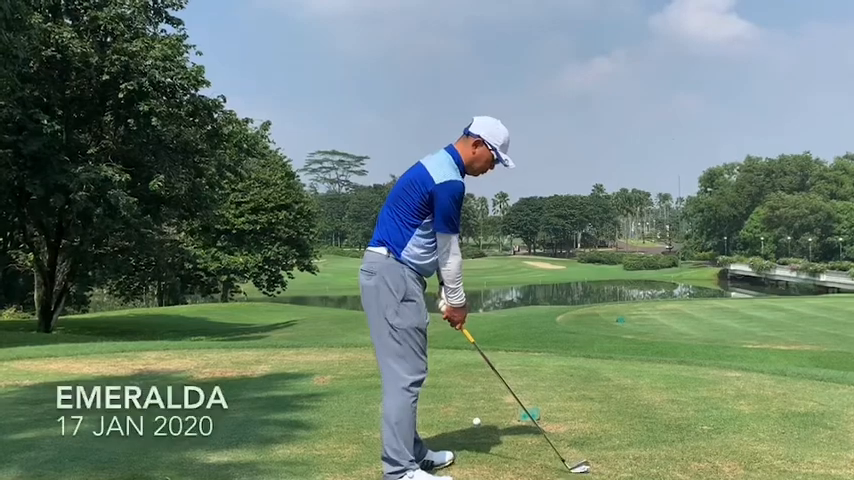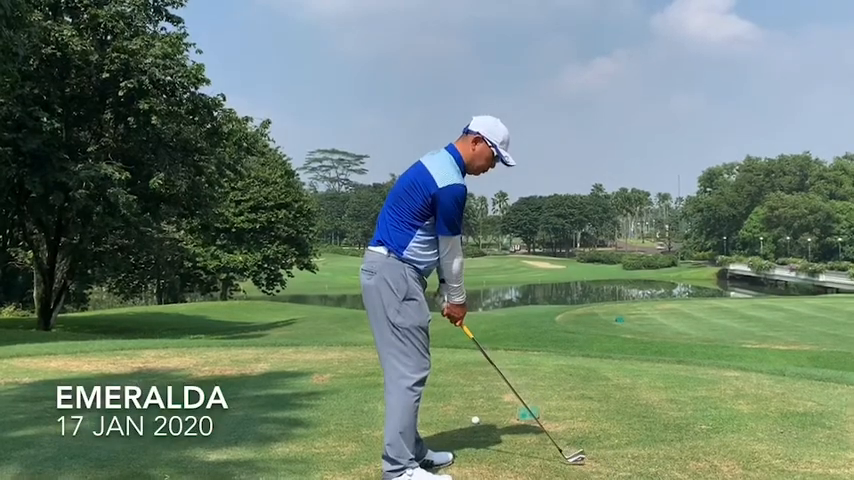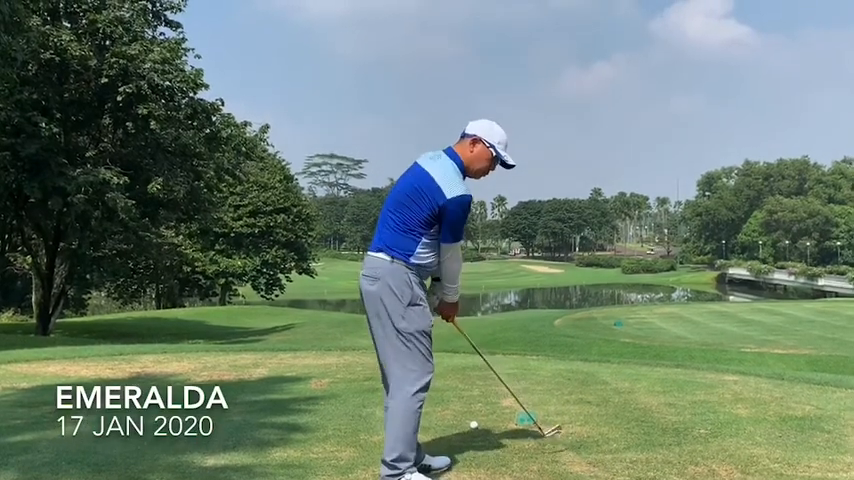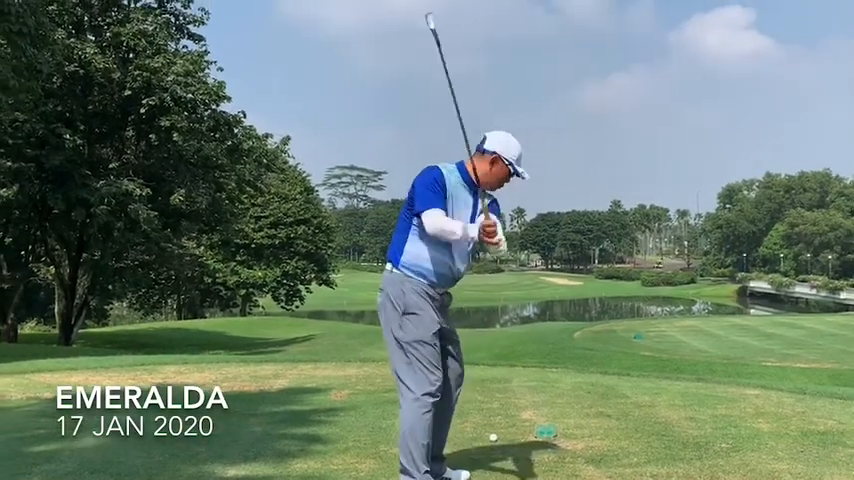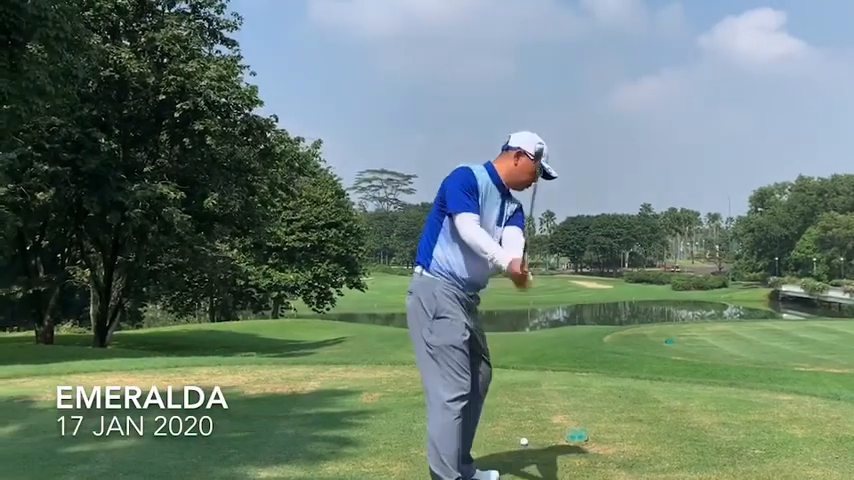
dt=1s
person 1, frame 1
left shoulder: (440, 167)
right shoulder: (448, 181)
left elbow: (444, 246)
right elbow: (449, 249)
left wrist: (448, 293)
right wrist: (457, 301)
left hip: (397, 273)
right hip: (392, 274)
left knee: (407, 368)
right knee: (404, 371)
person 1, frame 2
left shoulder: (438, 164)
right shoulder: (450, 183)
right elbow: (451, 249)
left wrist: (448, 291)
right wrist: (457, 298)
left hip: (395, 272)
right hip: (394, 274)
left knee: (408, 367)
right knee: (409, 370)
person 1, frame 3
left shoulder: (431, 162)
right shoulder: (455, 192)
right elbow: (451, 252)
left wrist: (438, 282)
right wrist: (449, 295)
left hip: (384, 274)
right hip: (396, 279)
left knee: (402, 374)
right knee: (413, 376)
person 1, frame 4
left shoulder: (486, 202)
right shoulder: (436, 176)
left elbow: (492, 230)
right elbow: (433, 224)
left wrist: (492, 235)
right wrist: (471, 229)
left hip: (432, 294)
right hip: (406, 290)
left knee: (450, 378)
right knee: (422, 386)
person 1, frame 5
left shoulder: (513, 206)
right shoulder: (467, 177)
left elbow: (513, 240)
right elbow: (468, 231)
left wrist: (517, 260)
right wrist: (505, 262)
left hip: (464, 297)
right hip: (436, 293)
left knee: (476, 380)
right knee: (450, 391)
